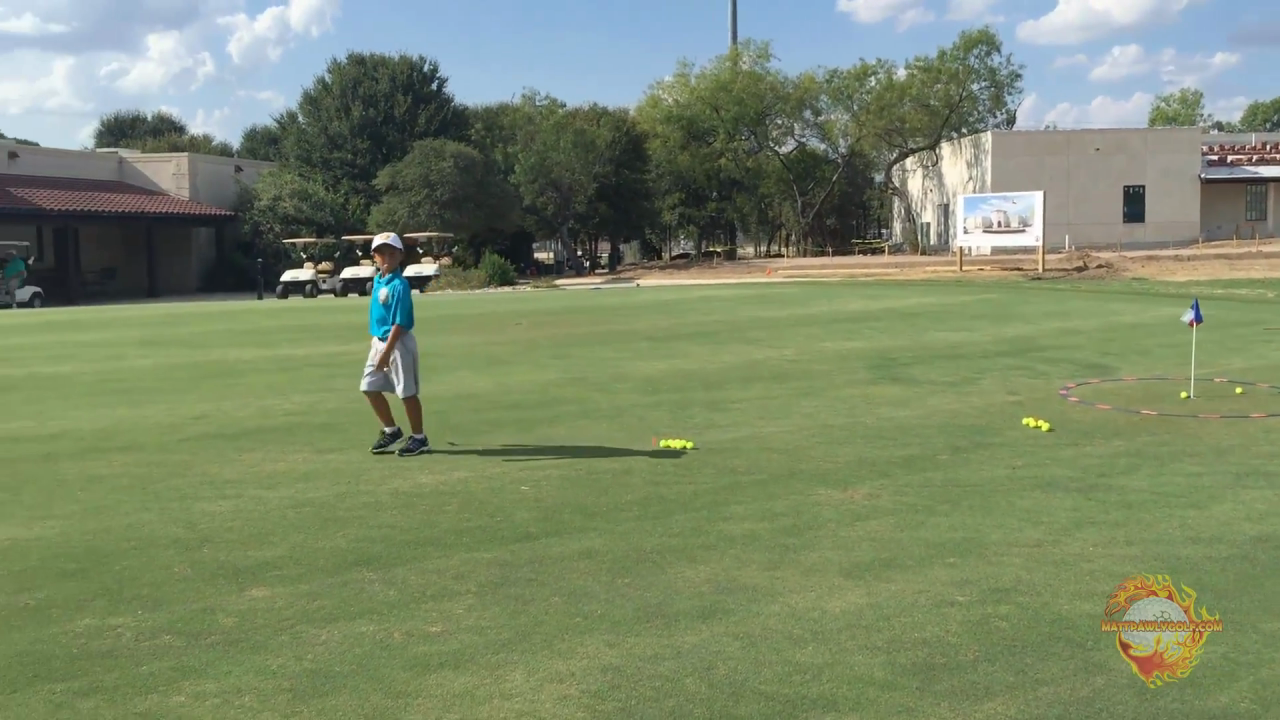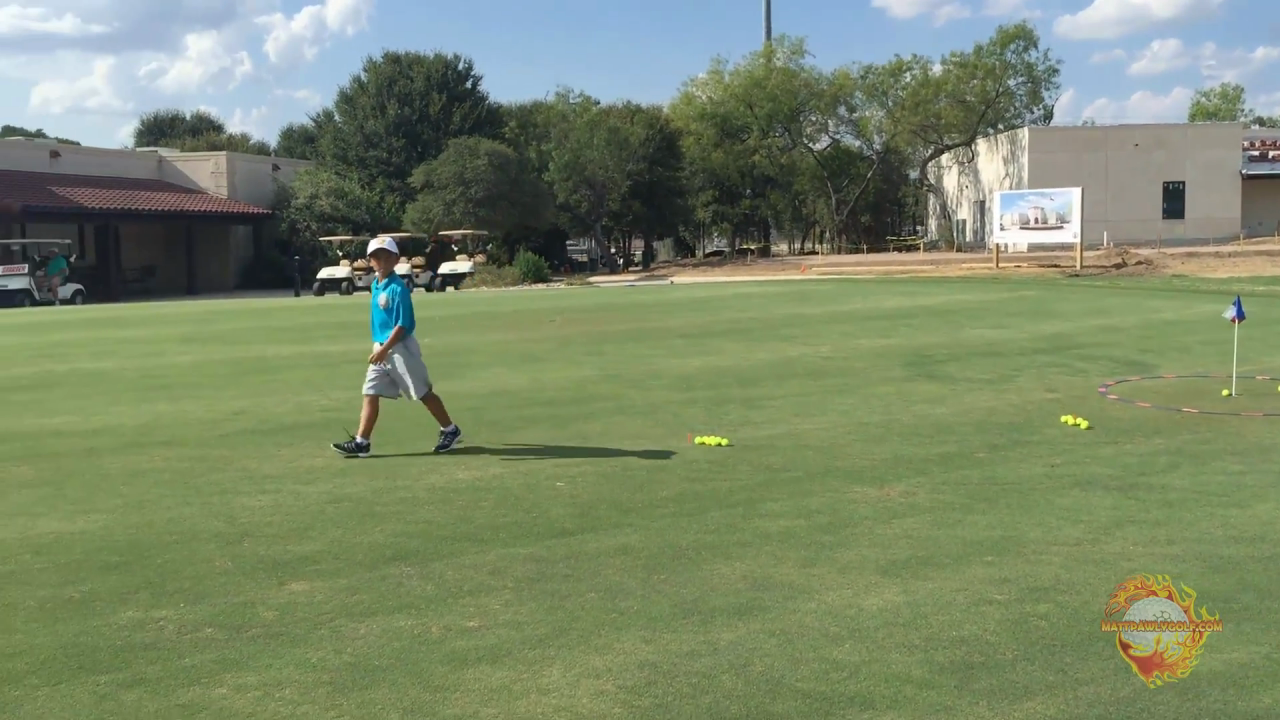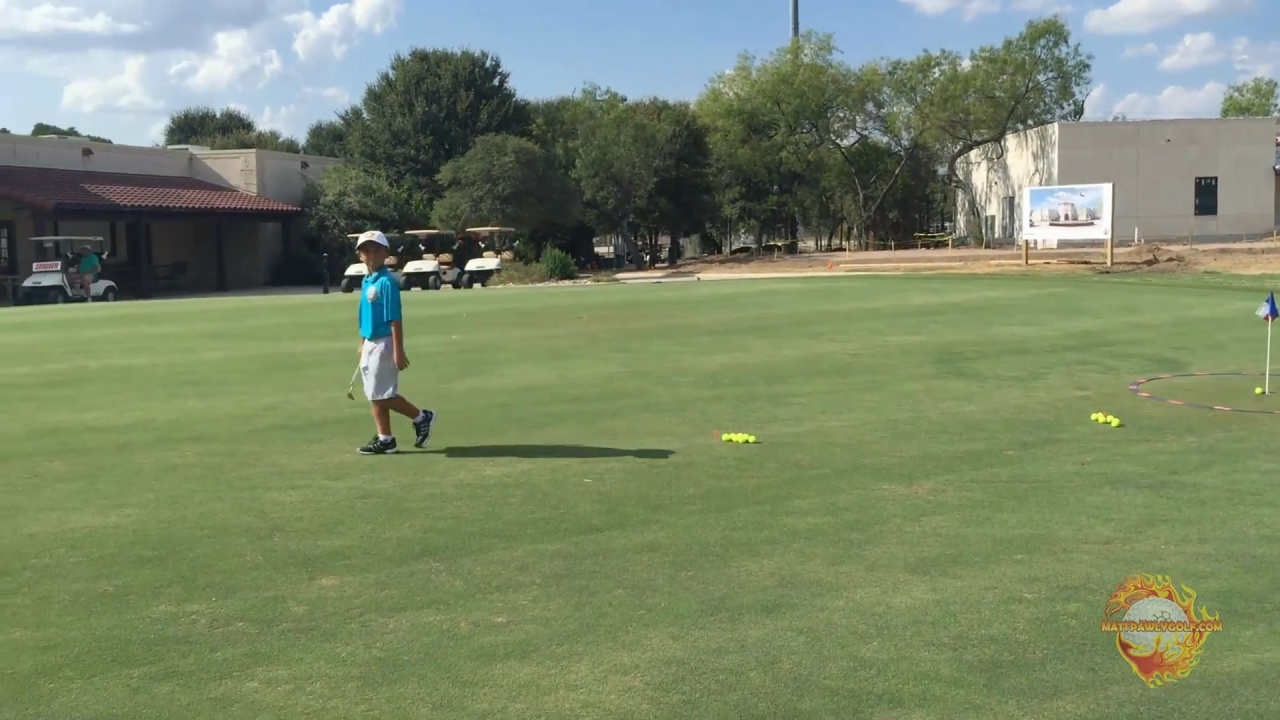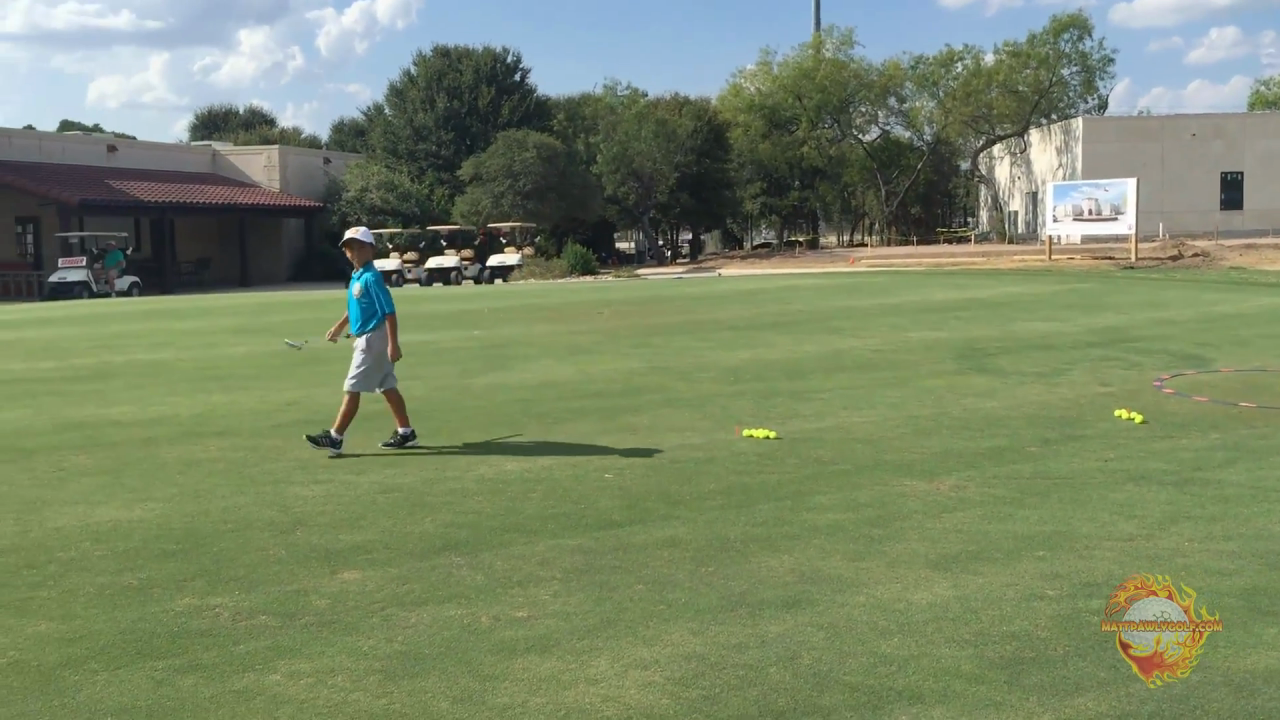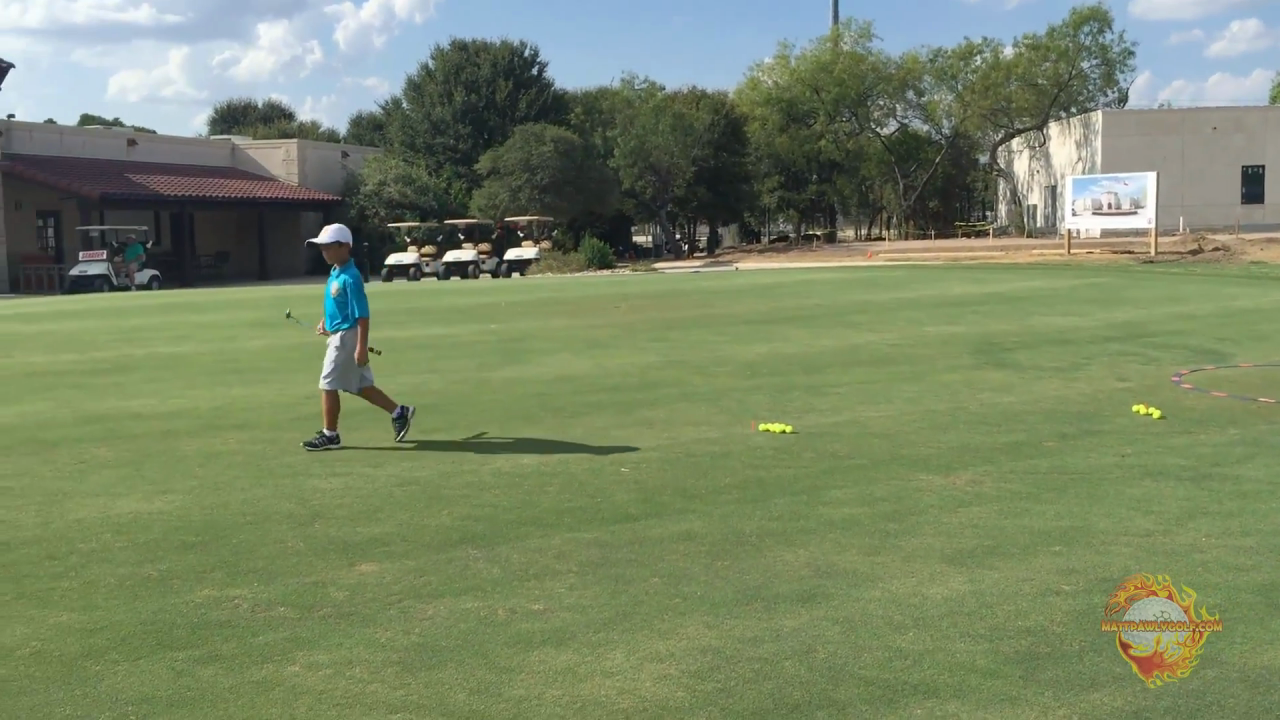
dt=0.2s
person 1, frame 1
left shoulder: (400, 285)
right shoulder: (378, 280)
left elbow: (400, 323)
left wrist: (386, 351)
left hip: (398, 344)
right hip: (379, 342)
left knee: (406, 392)
right knee: (370, 388)
left ankle: (419, 438)
right ankle: (391, 430)
person 1, frame 2
left shoulder: (398, 288)
right shoulder: (375, 286)
left elbow: (402, 324)
left wrist: (383, 350)
left hip: (401, 348)
right hip: (382, 348)
left knee: (422, 393)
right knee: (370, 394)
left ankle: (450, 431)
right ankle: (361, 442)
person 1, frame 3
left shoulder: (387, 282)
right shoulder: (366, 281)
left elbow: (395, 319)
left wrist: (398, 350)
right wrist: (363, 342)
left hip: (385, 344)
right hip: (370, 344)
left knee: (380, 394)
right knee: (374, 395)
left ankle: (421, 417)
right ankle: (385, 439)
person 1, frame 4
left shoulder: (372, 277)
right shoulder: (356, 275)
left elbow: (389, 312)
left wrist: (393, 344)
right wrist: (338, 326)
left hip: (372, 339)
right hip: (365, 338)
left knee: (352, 390)
right knee: (387, 387)
left ankle: (335, 437)
right ankle: (406, 432)
person 1, frame 5
left shoulder: (349, 277)
right shoulder: (335, 273)
left elbow: (362, 315)
left wrist: (361, 347)
right wrist: (326, 321)
left hip: (345, 338)
right hip: (339, 336)
left knee: (328, 386)
right knee: (360, 386)
left ankle: (330, 435)
right ankle: (399, 413)
